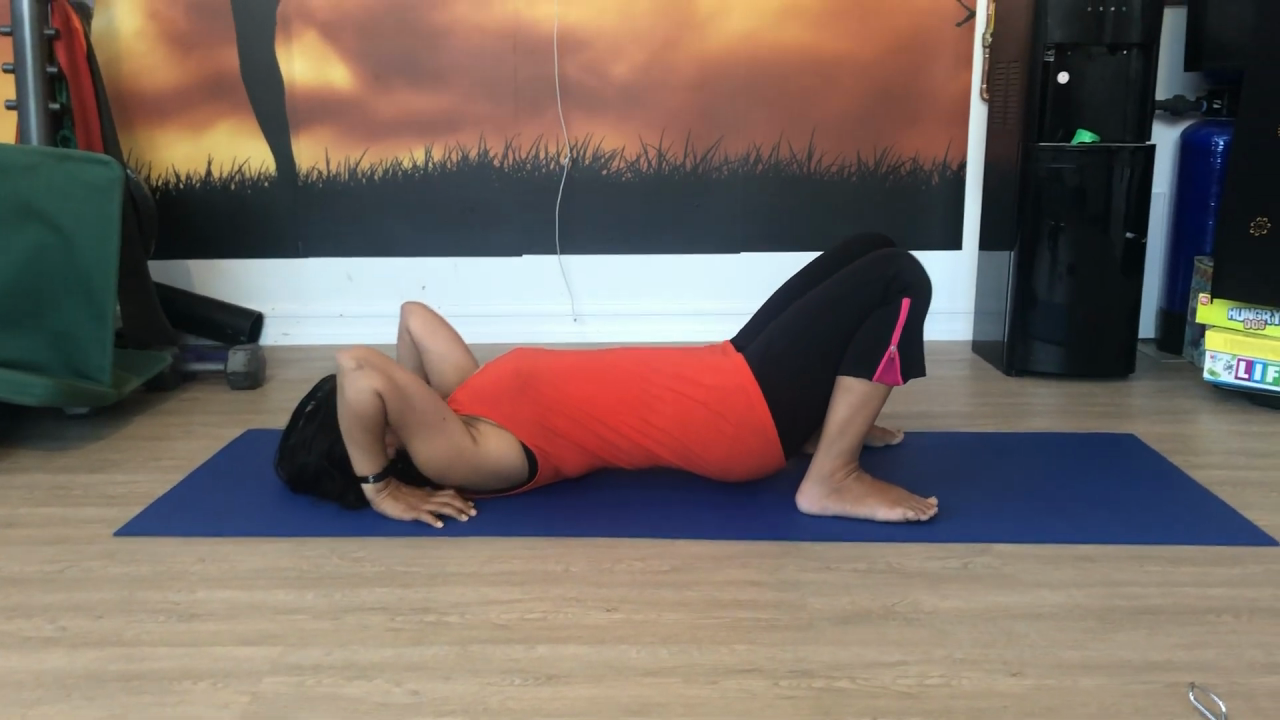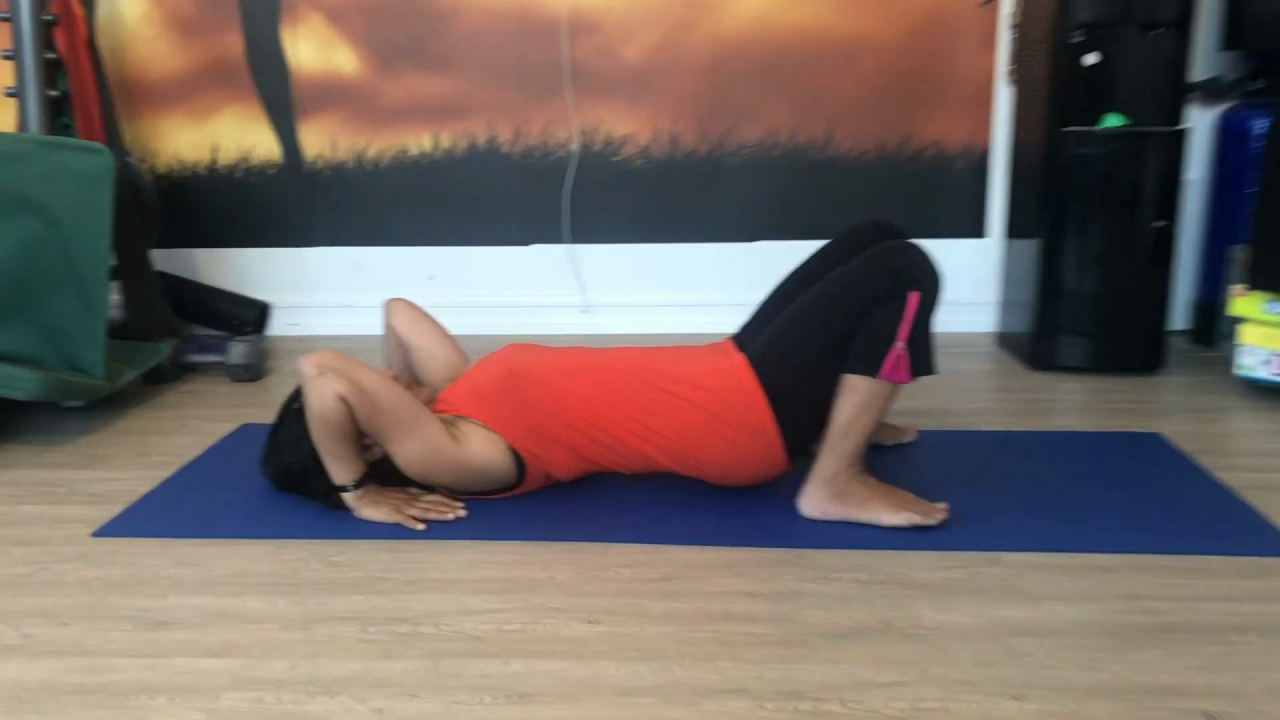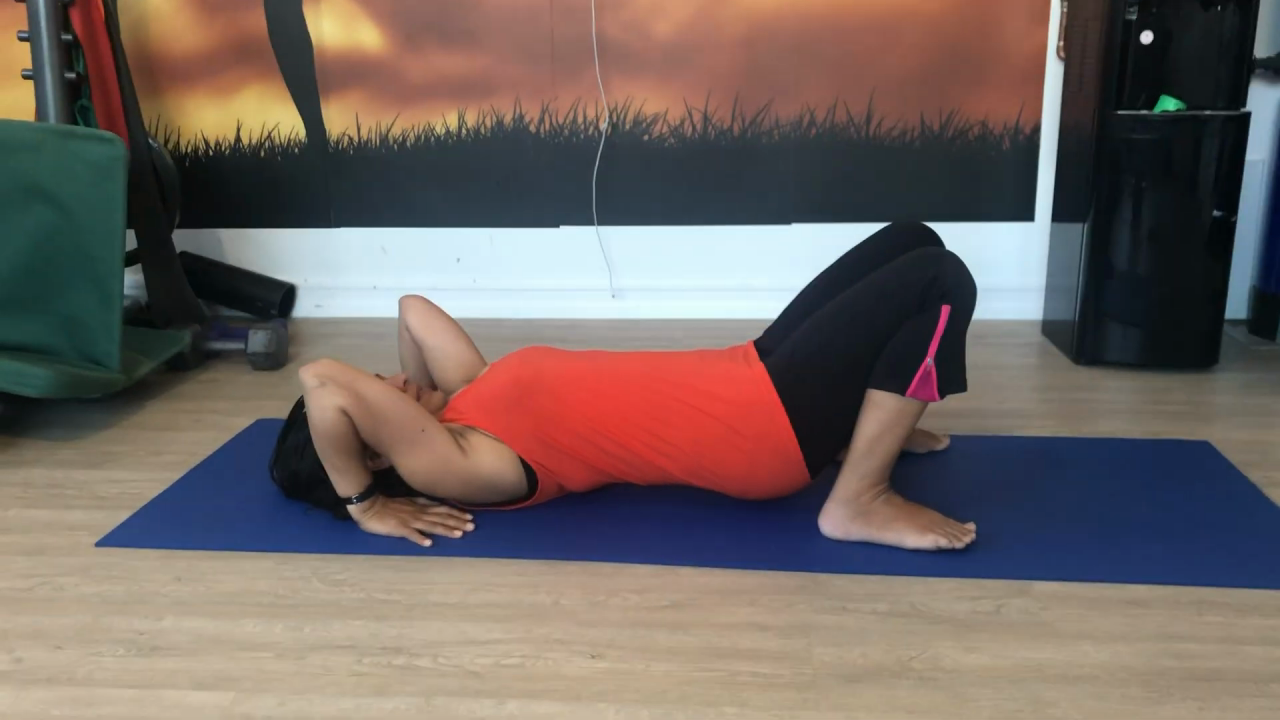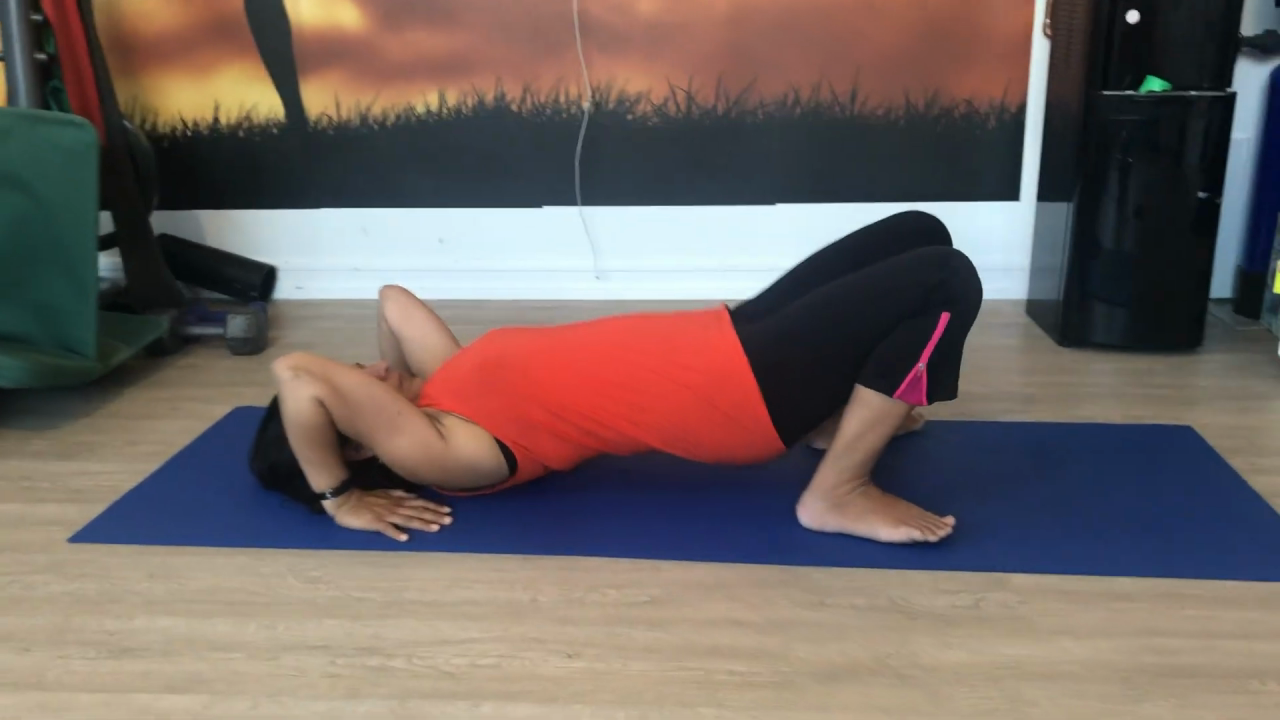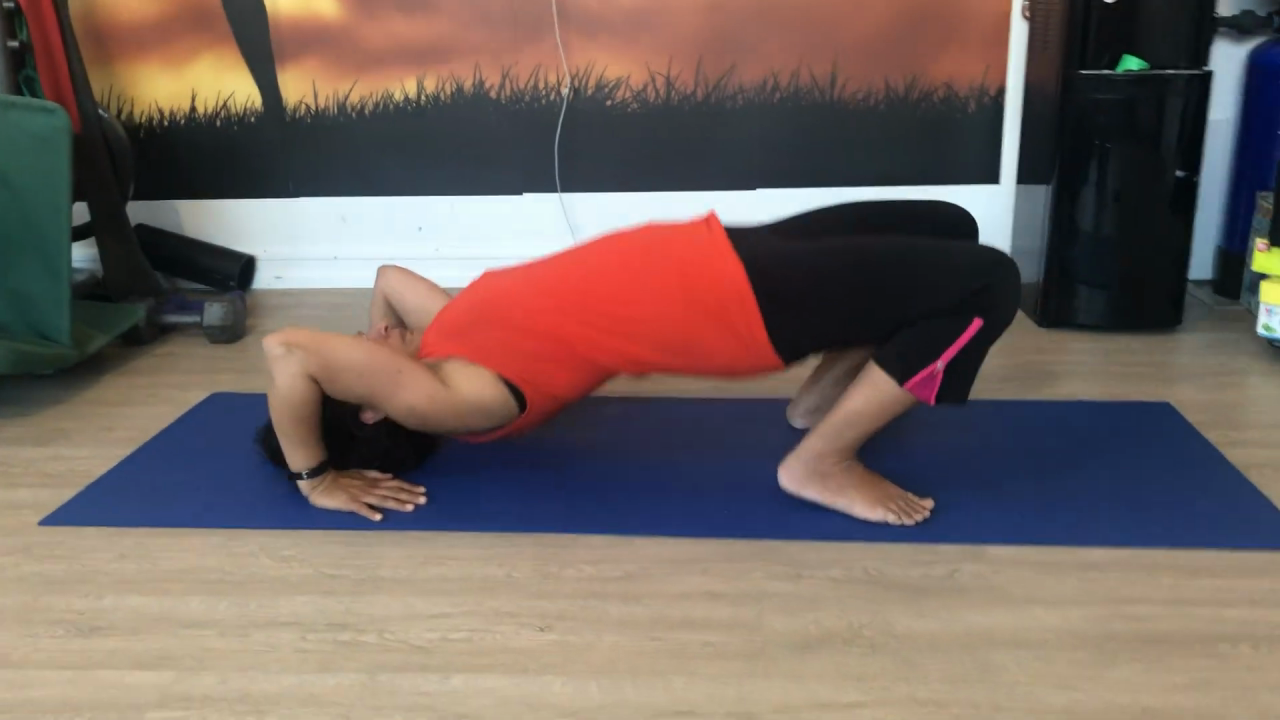
dt=0.3s
person 1, frame 1
left shoulder: (458, 399)
right shoulder: (458, 458)
left elbow: (414, 315)
left hip: (728, 373)
right hip: (745, 416)
left knee: (870, 252)
right knee: (898, 278)
left ankle: (830, 421)
right ankle: (832, 480)
person 1, frame 2
left shoulder: (449, 395)
right shoulder: (443, 456)
left elbow: (399, 310)
right elbow: (320, 371)
left hip: (731, 375)
right hip: (746, 419)
left knee: (878, 244)
right knee: (904, 270)
left ankle: (840, 418)
right ankle: (836, 484)
person 1, frame 3
left shoulder: (461, 402)
right shoulder: (452, 467)
left elbow: (414, 306)
left hip: (750, 375)
right hip: (765, 431)
left knee: (910, 243)
right knee: (938, 280)
left ankle: (870, 429)
right ankle: (858, 501)
person 1, frame 4
left shoulder: (436, 391)
right shoulder: (433, 452)
left elbow: (393, 298)
left hip: (727, 340)
right hip: (738, 384)
left knee: (921, 238)
right knee: (948, 281)
left ankle: (841, 417)
right ankle: (838, 494)
person 1, frame 5
left shoulder: (440, 344)
right shoulder: (442, 398)
left elbow: (391, 274)
right wrist: (316, 480)
left hip: (724, 266)
left knee: (949, 228)
right knee: (990, 282)
left ankle: (826, 396)
right ankle: (822, 464)
